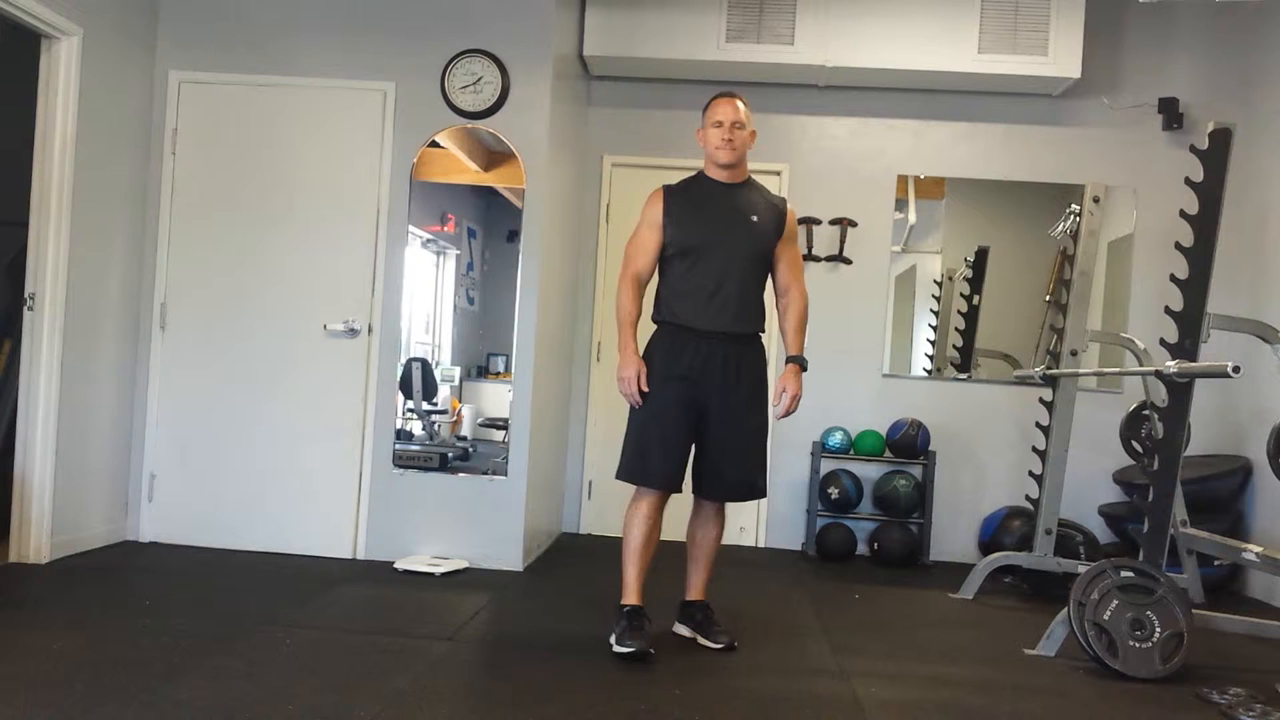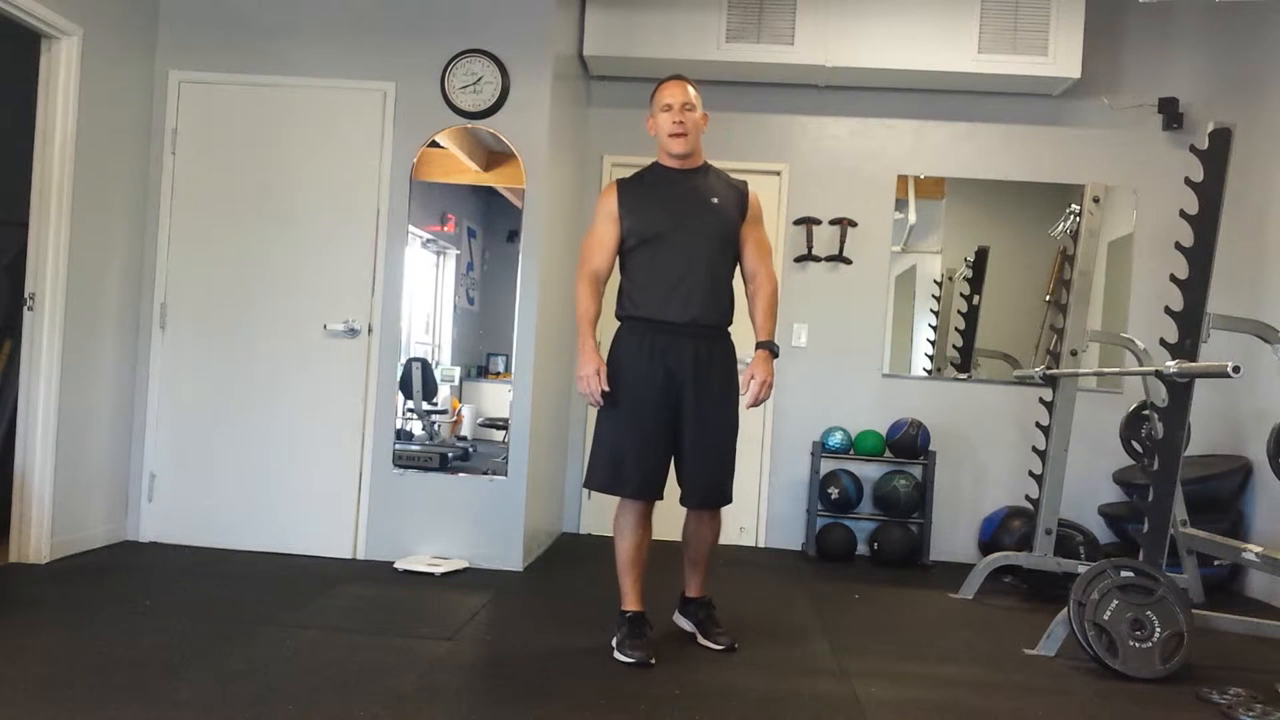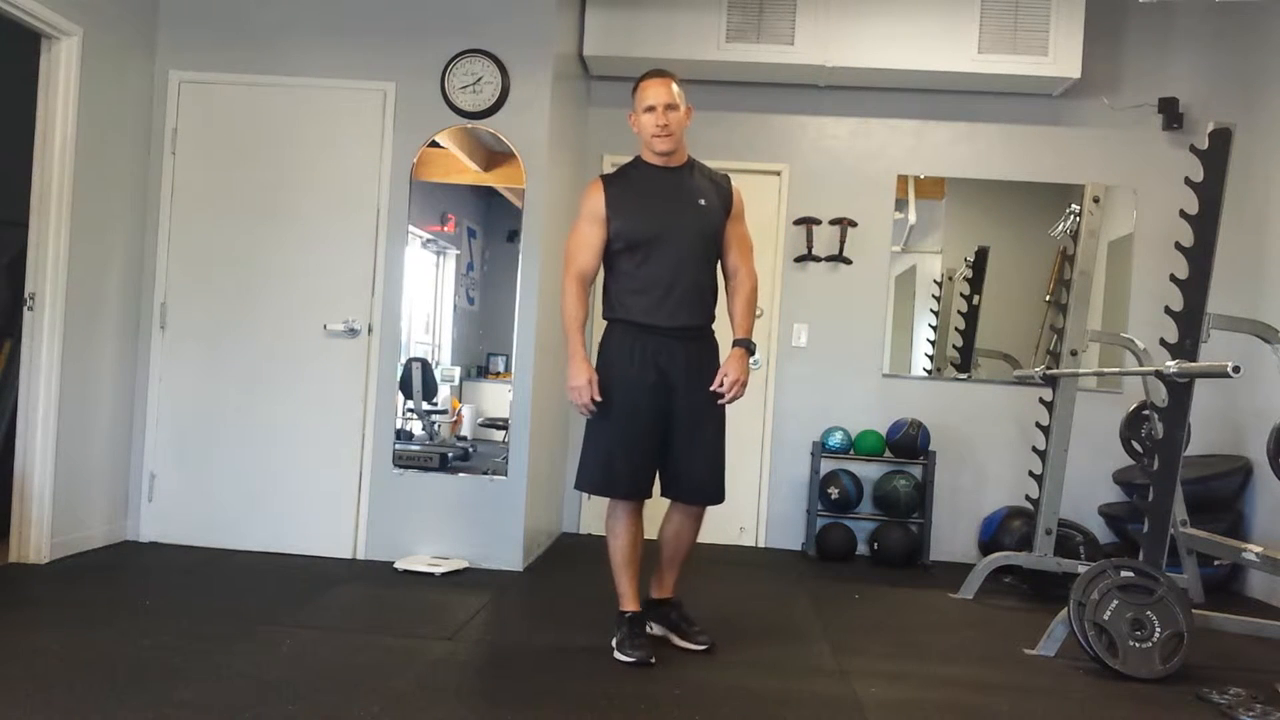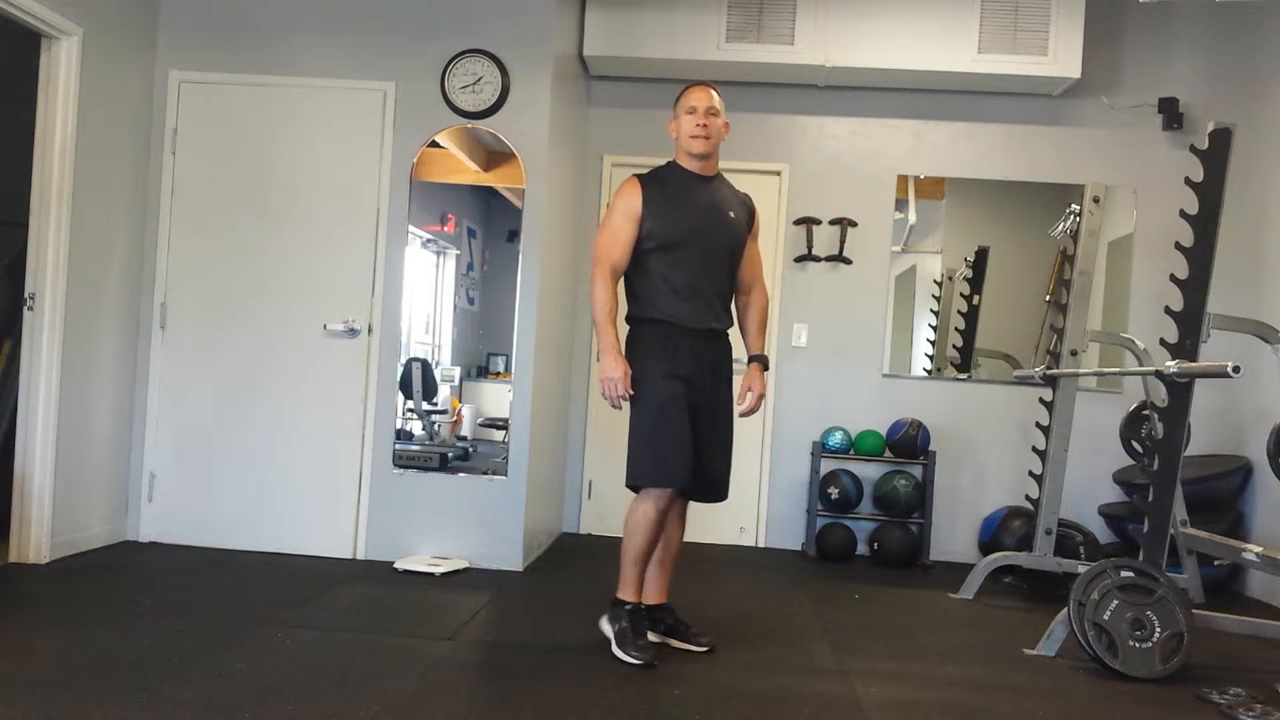
dt=1s
person 1, frame 1
left shoulder: (775, 212)
right shoulder: (668, 201)
left elbow: (791, 292)
right elbow: (633, 277)
left wrist: (794, 362)
right wrist: (628, 350)
left hip: (740, 362)
right hip: (674, 354)
left knee: (715, 493)
right knee: (652, 483)
left ankle: (694, 606)
right ankle: (630, 609)
person 1, frame 2
left shoulder: (737, 196)
right shoulder: (623, 194)
left elbow: (760, 277)
right elbow: (591, 274)
left wrist: (765, 349)
right wrist: (587, 347)
left hip: (710, 353)
right hip: (641, 350)
left knee: (708, 493)
right knee: (635, 491)
left ankle: (694, 601)
right ankle: (632, 616)
person 1, frame 3
left shoulder: (720, 191)
right shoulder: (608, 191)
left elbow: (741, 273)
right elbow: (578, 276)
left wrist: (740, 346)
right wrist: (577, 356)
left hip: (696, 353)
right hip: (630, 351)
left knee: (695, 491)
right knee: (626, 491)
left ankle: (663, 601)
right ankle: (630, 615)
person 1, frame 4
left shoulder: (741, 207)
right shoulder: (641, 191)
left elbow: (751, 291)
right elbow: (605, 272)
left wrist: (756, 363)
right wrist: (609, 350)
left hip: (712, 356)
right hip: (656, 347)
left knee: (682, 488)
right knee: (661, 481)
left ankle: (655, 610)
right ankle: (623, 605)
